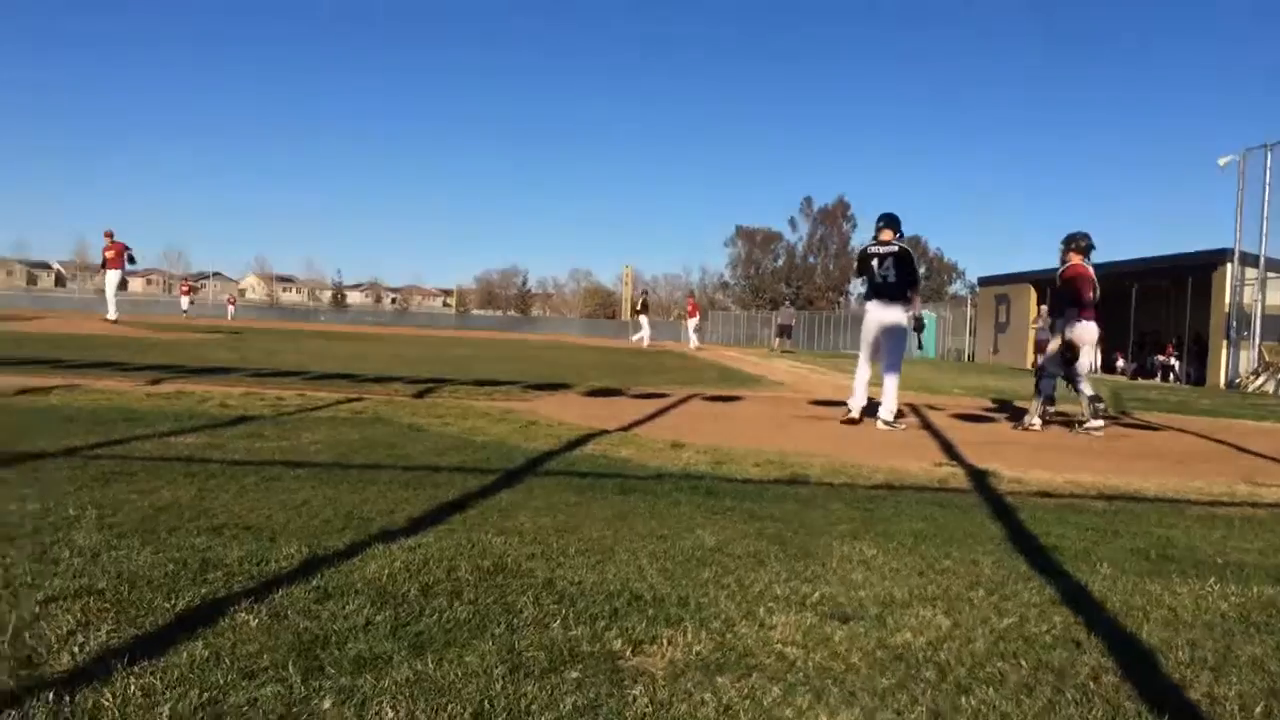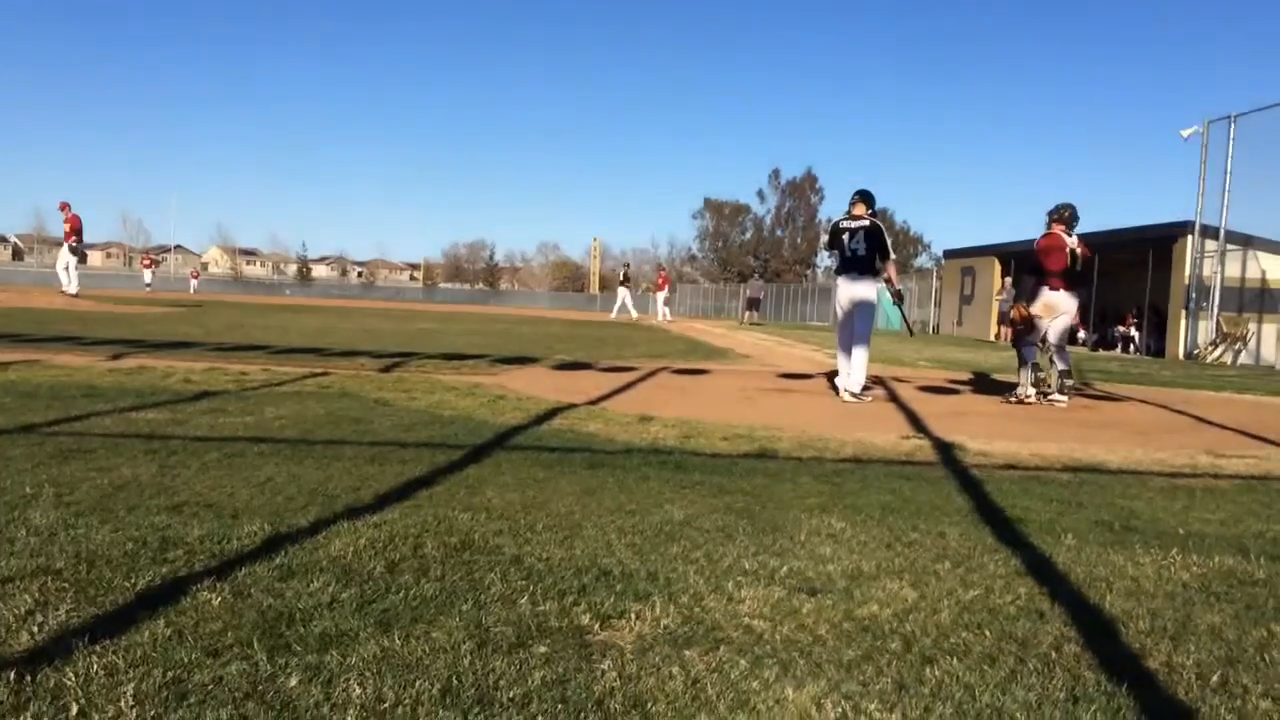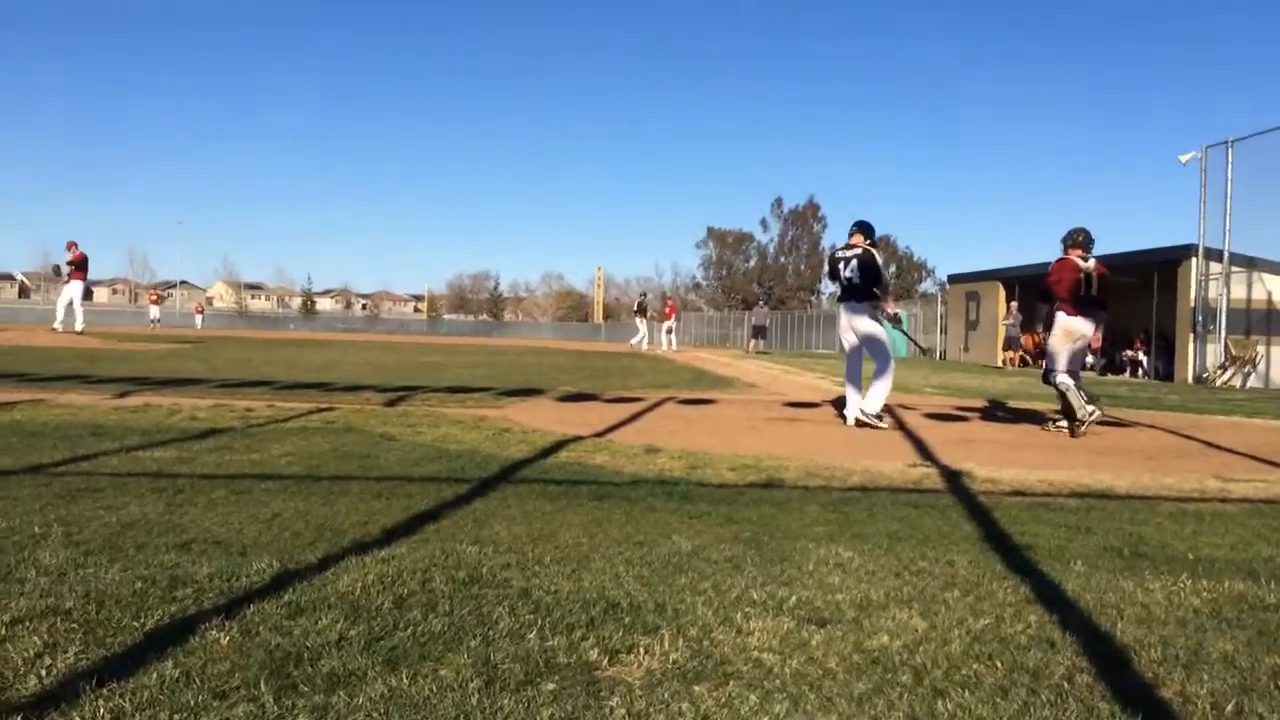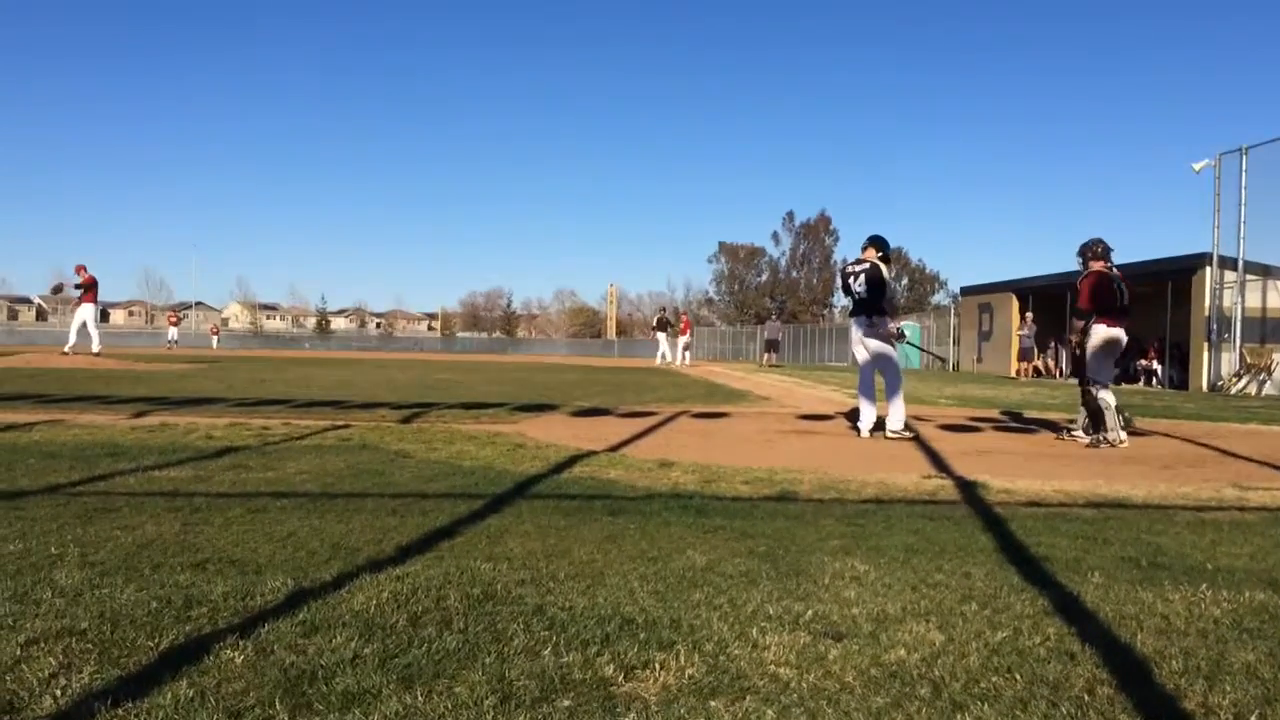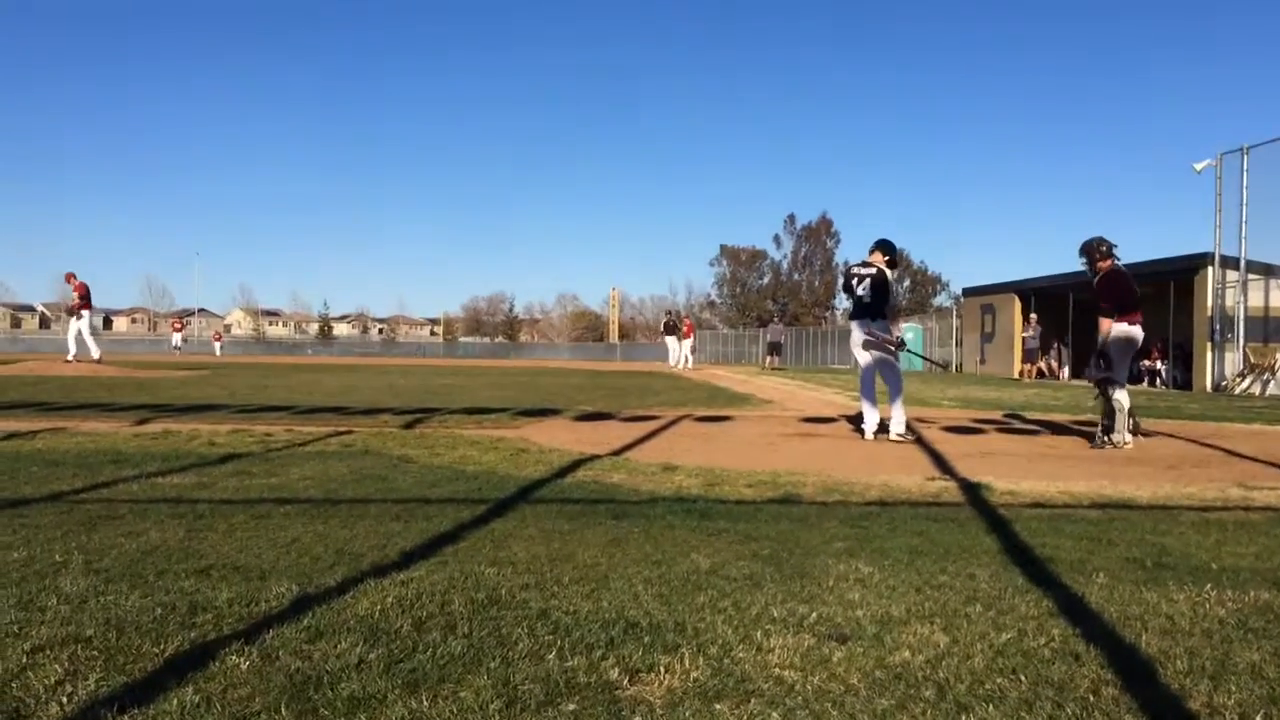
dt=0.3s
person 1, frame 1
left shoulder: (866, 251)
right shoulder: (905, 253)
left elbow: (858, 272)
right elbow: (914, 287)
right wrist: (917, 313)
left hip: (873, 309)
right hip: (897, 311)
left knee: (865, 360)
right knee: (892, 366)
left ankle: (855, 407)
right ankle: (886, 417)
person 1, frame 2
left shoulder: (837, 225)
right shoulder: (875, 226)
left elbow: (828, 246)
right elbow: (887, 259)
right wrist: (895, 286)
left hip: (843, 284)
right hip: (865, 285)
left knee: (844, 336)
right knee: (861, 339)
left ankle: (843, 384)
right ankle: (853, 388)
person 1, frame 3
left shoulder: (835, 255)
right shoulder: (869, 253)
right elbow: (881, 285)
right wrist: (891, 311)
left hip: (845, 312)
right hip: (866, 312)
left knee: (852, 363)
right knee: (885, 361)
left ankle: (851, 413)
right ankle: (868, 410)
person 1, frame 4
left shoulder: (846, 270)
right shoulder: (878, 267)
right elbow: (886, 299)
right wrist: (895, 326)
left hip: (856, 326)
right hip: (876, 326)
left knee: (865, 375)
right knee: (893, 376)
left ankle: (865, 425)
right ankle: (895, 426)
person 1, frame 5
left shoulder: (851, 270)
right shoulder: (883, 273)
right elbow: (888, 307)
right wrist: (897, 333)
left hip: (857, 329)
right hip: (878, 329)
left knee: (867, 378)
right knee: (894, 379)
left ankle: (869, 427)
right ankle: (898, 428)
person 2, frame 1
left shoulder: (1071, 271)
right shoulder: (1089, 273)
left elbow: (1072, 304)
left wrist: (1069, 335)
left hip: (1073, 328)
right hip: (1090, 328)
left knee: (1048, 371)
right knee: (1079, 375)
left ankle: (1034, 419)
right ankle: (1095, 420)
person 2, frame 2
left shoulder: (1047, 240)
right shoulder: (1082, 247)
left elbow: (1035, 271)
right elbow: (1083, 278)
right wrist: (1073, 308)
left hip: (1049, 296)
right hip: (1070, 299)
right knee: (1056, 345)
right ankle: (1061, 392)
person 2, frame 3
left shoulder: (1061, 265)
right shoulder: (1101, 271)
left elbow: (1047, 297)
right elbow: (1102, 305)
right wrist: (1098, 332)
left hip: (1066, 322)
right hip: (1088, 325)
left knee: (1055, 373)
right knee: (1071, 372)
left ankle: (1085, 411)
right ankle: (1066, 419)
person 2, frame 4
left shoulder: (1091, 278)
right shoulder: (1120, 279)
left elbow: (1081, 313)
right elbow: (1123, 312)
left wrist: (1075, 336)
left hip: (1100, 332)
right hip: (1118, 334)
left knee: (1097, 384)
right knee: (1091, 382)
left ankle: (1115, 434)
right ankle: (1083, 429)
person 2, frame 5
left shoulder: (1107, 277)
right shoulder: (1121, 274)
left elbow: (1107, 314)
left wrist: (1101, 346)
left hip: (1120, 331)
right hip: (1132, 330)
left knee: (1114, 383)
right knee: (1111, 381)
left ankle: (1120, 436)
right ankle: (1110, 428)
